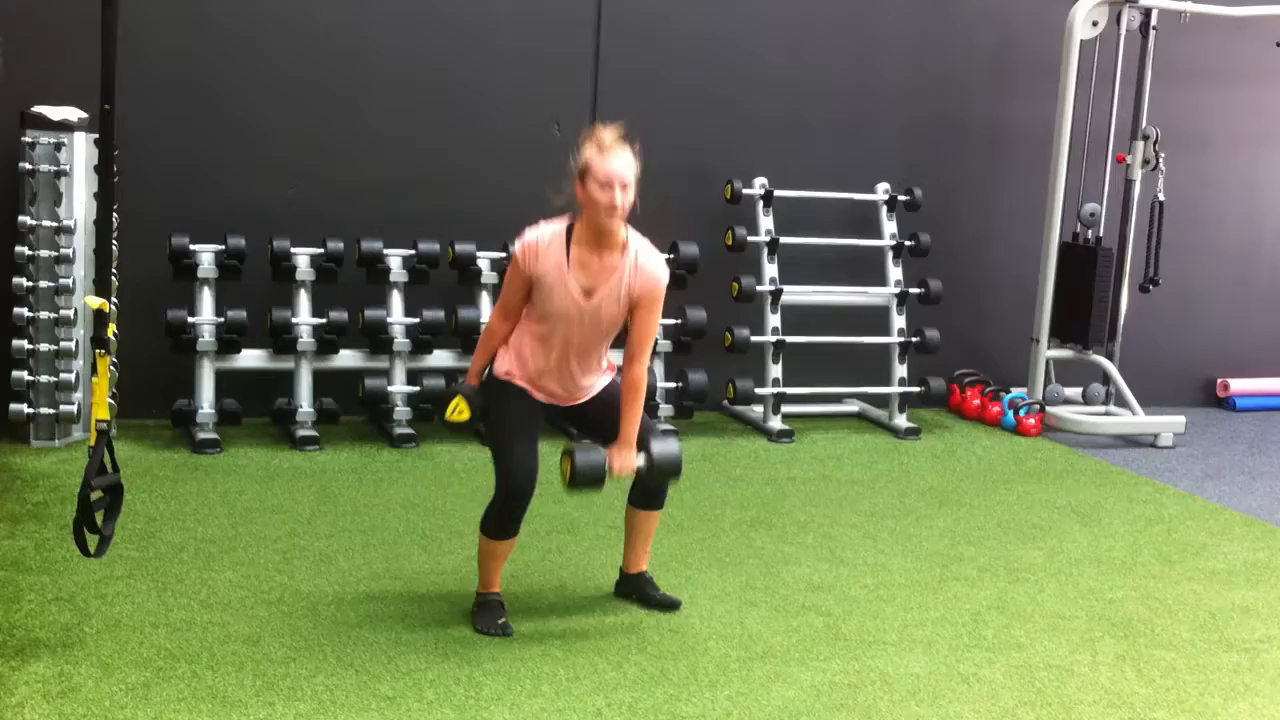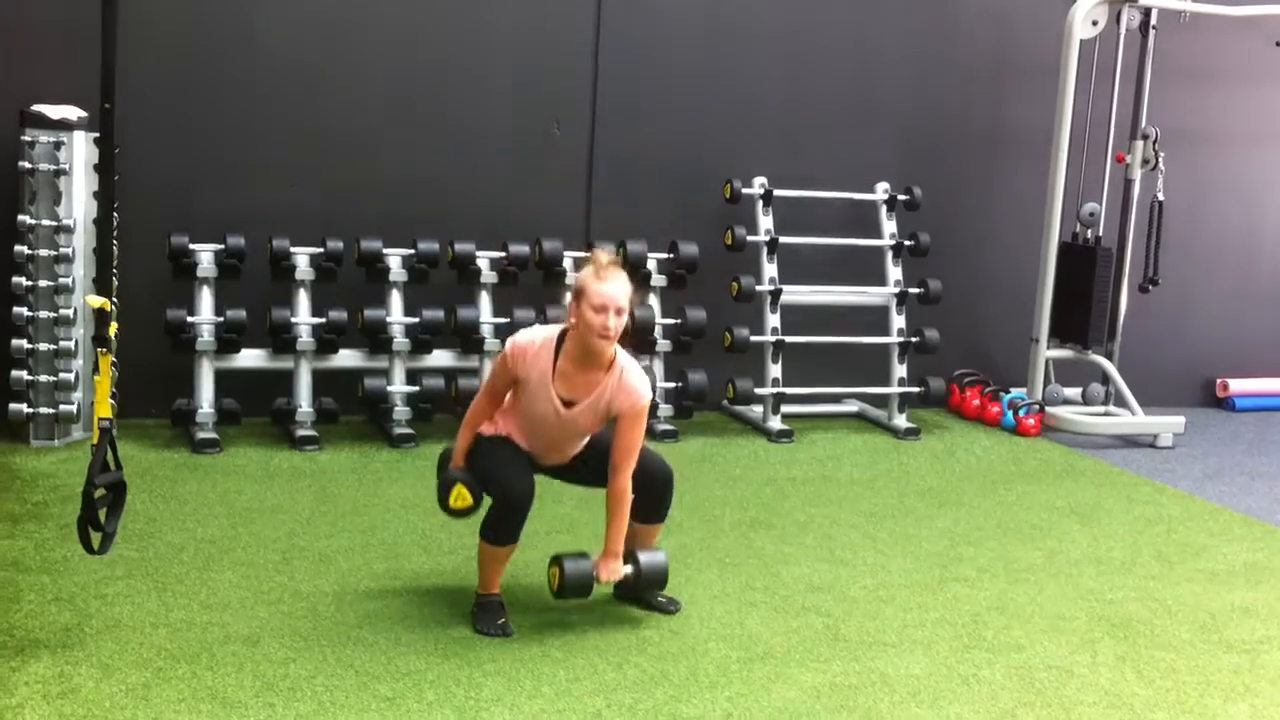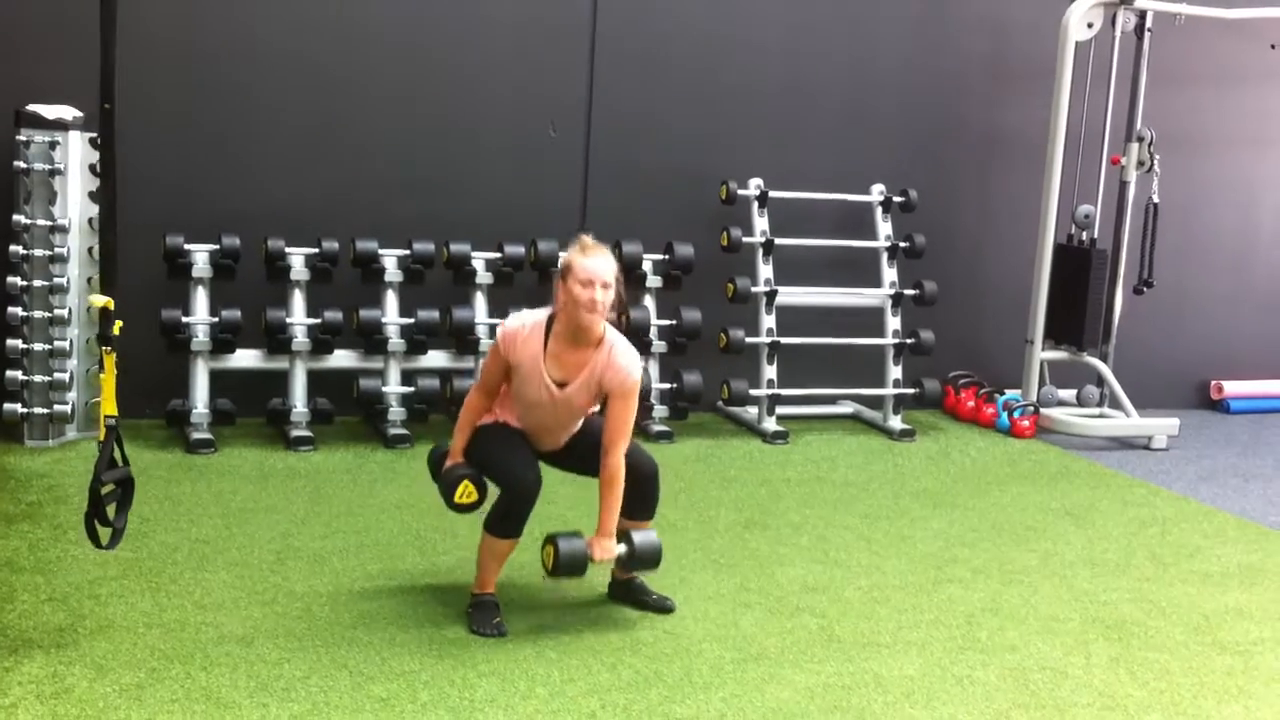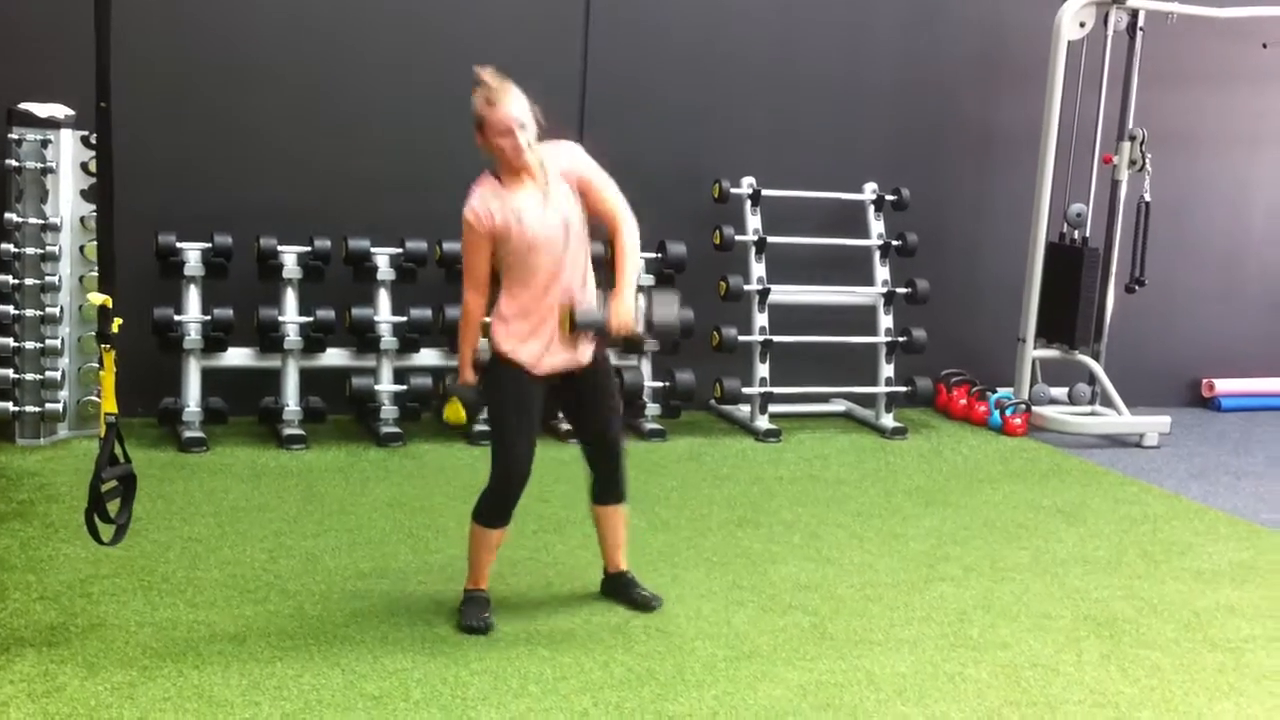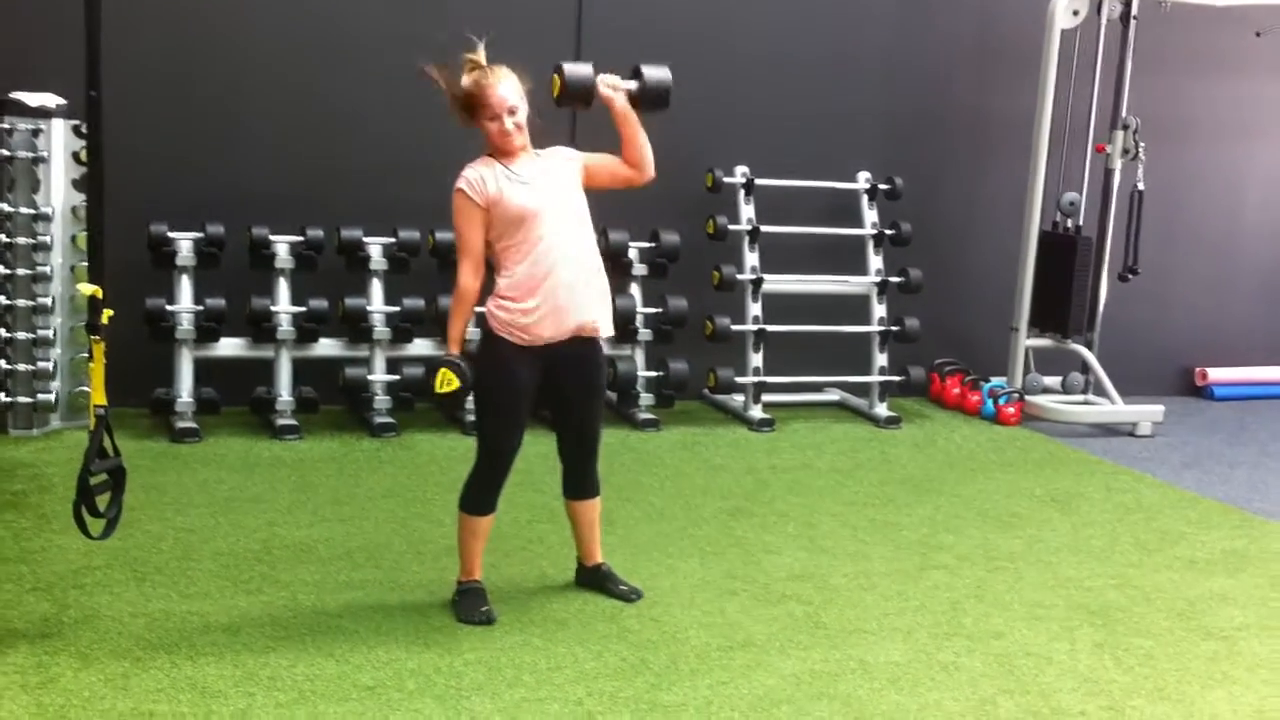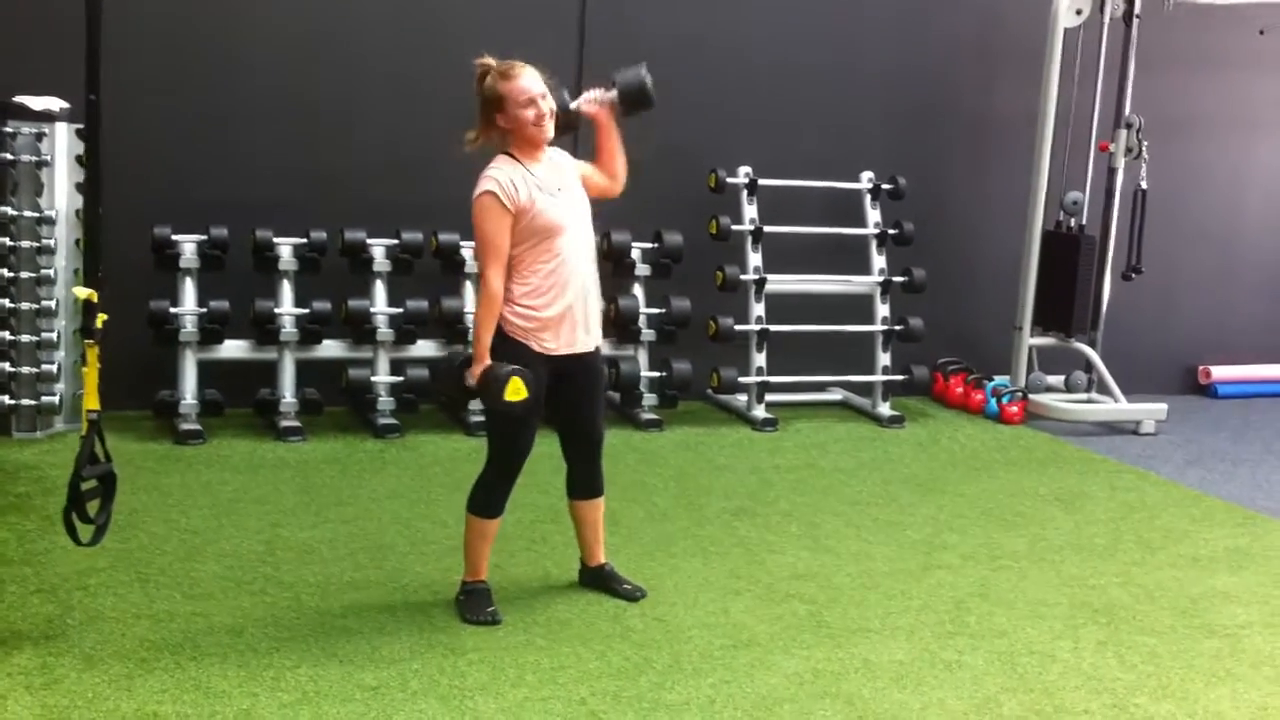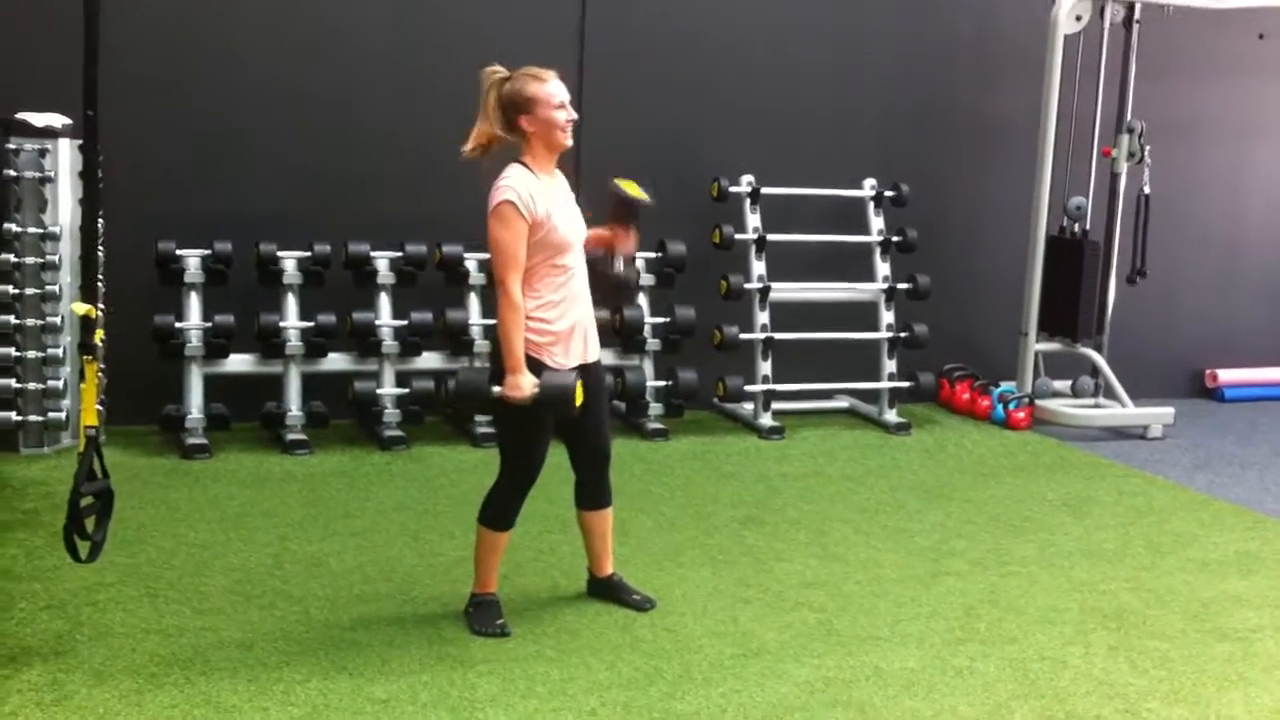
dt=0.4s
person 1, frame 1
left shoulder: (648, 268)
right shoulder: (537, 245)
left elbow: (636, 365)
right elbow: (503, 319)
left wrist: (627, 445)
right wrist: (471, 380)
left hip: (590, 386)
right hip: (518, 383)
right knee: (517, 481)
left ankle: (633, 575)
right ankle: (488, 595)
person 1, frame 2
left shoulder: (632, 384)
right shoulder: (526, 347)
left elbow: (621, 478)
right elbow: (487, 400)
left wrist: (613, 555)
right wrist: (458, 458)
left hip: (574, 451)
right hip: (506, 442)
left knee: (656, 478)
right knee: (514, 491)
left ankle: (632, 582)
right ankle: (487, 597)
person 1, frame 3
left shoulder: (620, 359)
right shoulder: (518, 333)
left elbow: (613, 451)
right elbow: (482, 394)
left wrist: (606, 534)
right wrist: (456, 453)
left hip: (568, 430)
right hip: (503, 429)
left knee: (642, 472)
right knee: (522, 484)
left ankle: (625, 580)
right ankle: (483, 596)
person 1, frame 4
left shoulder: (564, 160)
right shoulder: (484, 205)
left elbow: (621, 223)
right elbow: (476, 294)
left wrist: (624, 294)
right wrist: (466, 368)
left hip: (583, 348)
right hip: (519, 357)
left knee: (609, 457)
right knee: (511, 473)
left ankle: (617, 574)
right ankle: (475, 593)
person 1, frame 5
left shoulder: (560, 162)
right shoulder: (476, 180)
left elbow: (640, 171)
right elbow: (468, 272)
left wrist: (617, 102)
right wrist: (453, 348)
left hip: (581, 336)
right hip: (514, 342)
left knee: (583, 455)
right knee: (494, 463)
left ankle: (592, 566)
right ankle: (469, 584)
person 1, frame 6
left shoulder: (560, 161)
right shoulder: (499, 182)
left elbow: (613, 183)
right elbow: (492, 277)
left wrist: (605, 121)
right wrist: (481, 356)
left hip: (580, 340)
right hip: (524, 345)
left knee: (587, 454)
right knee: (505, 464)
left ankle: (595, 565)
right ankle: (474, 583)
person 1, frame 7
left shoulder: (557, 178)
right shoulder: (514, 190)
right elbow: (509, 286)
left wrist: (608, 238)
right wrist: (515, 370)
left hip: (580, 352)
right hip: (535, 359)
left knee: (595, 464)
right knee: (518, 477)
left ankle: (603, 575)
right ankle: (483, 595)
